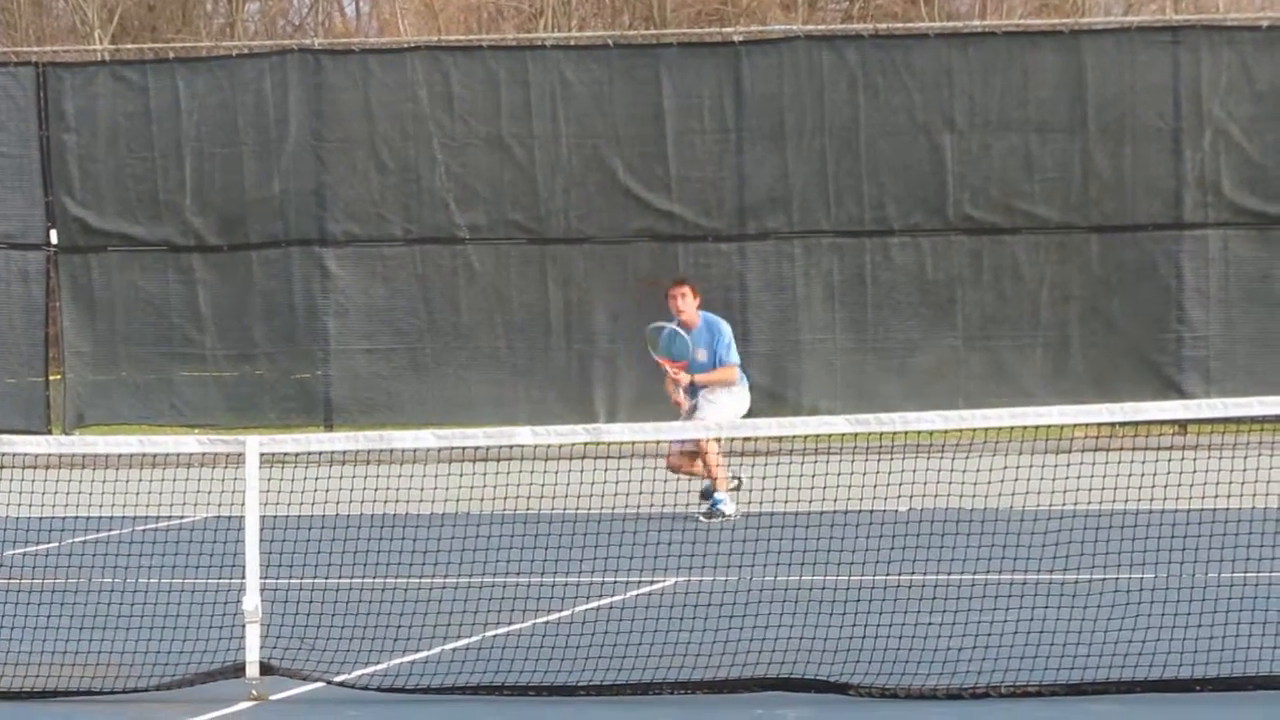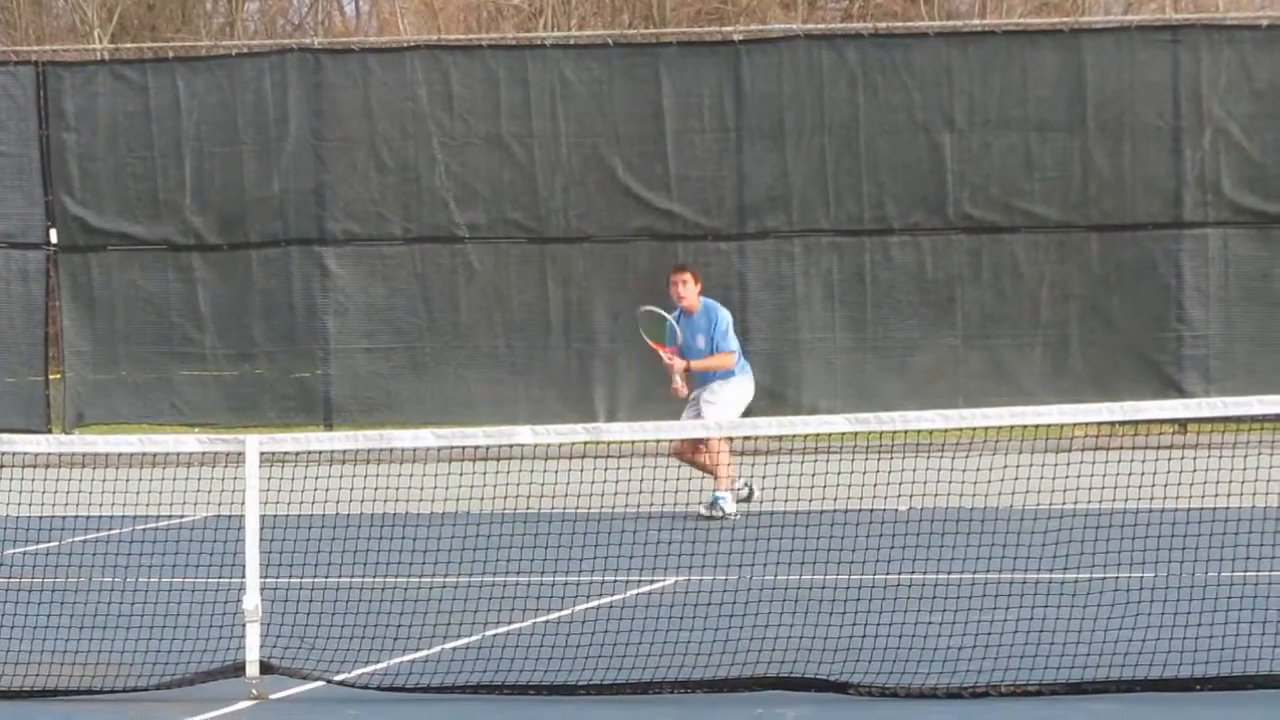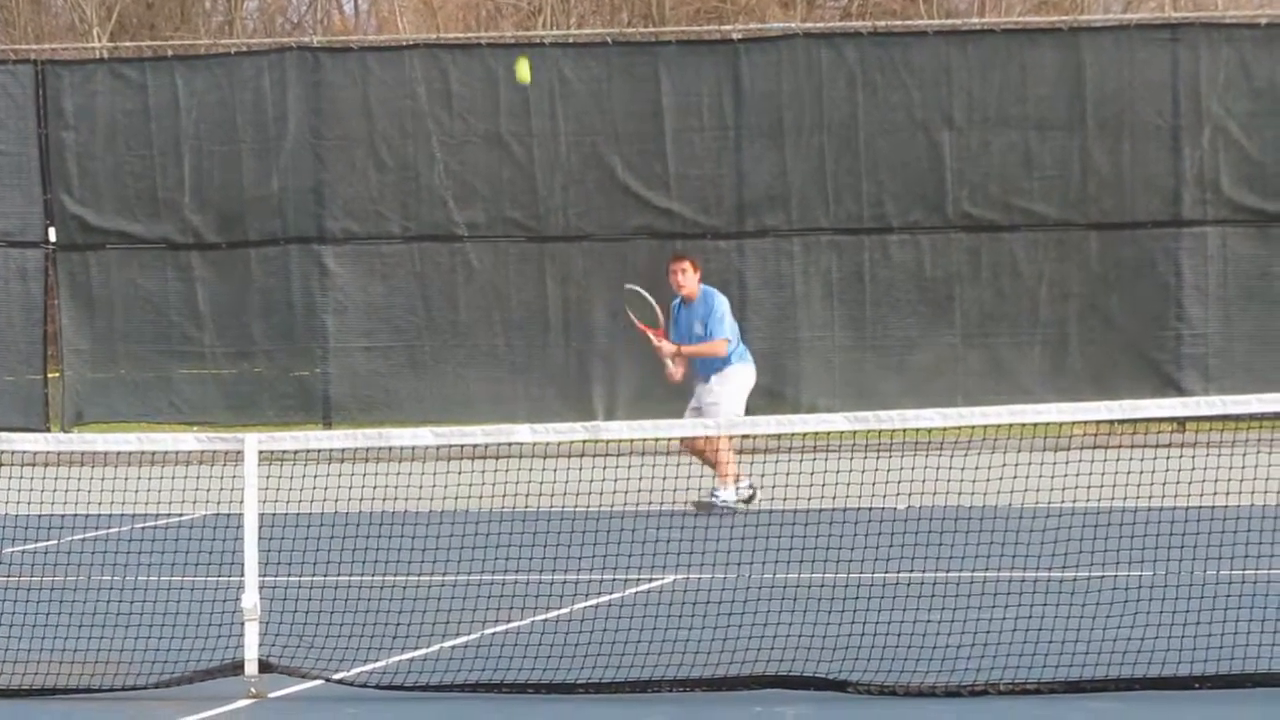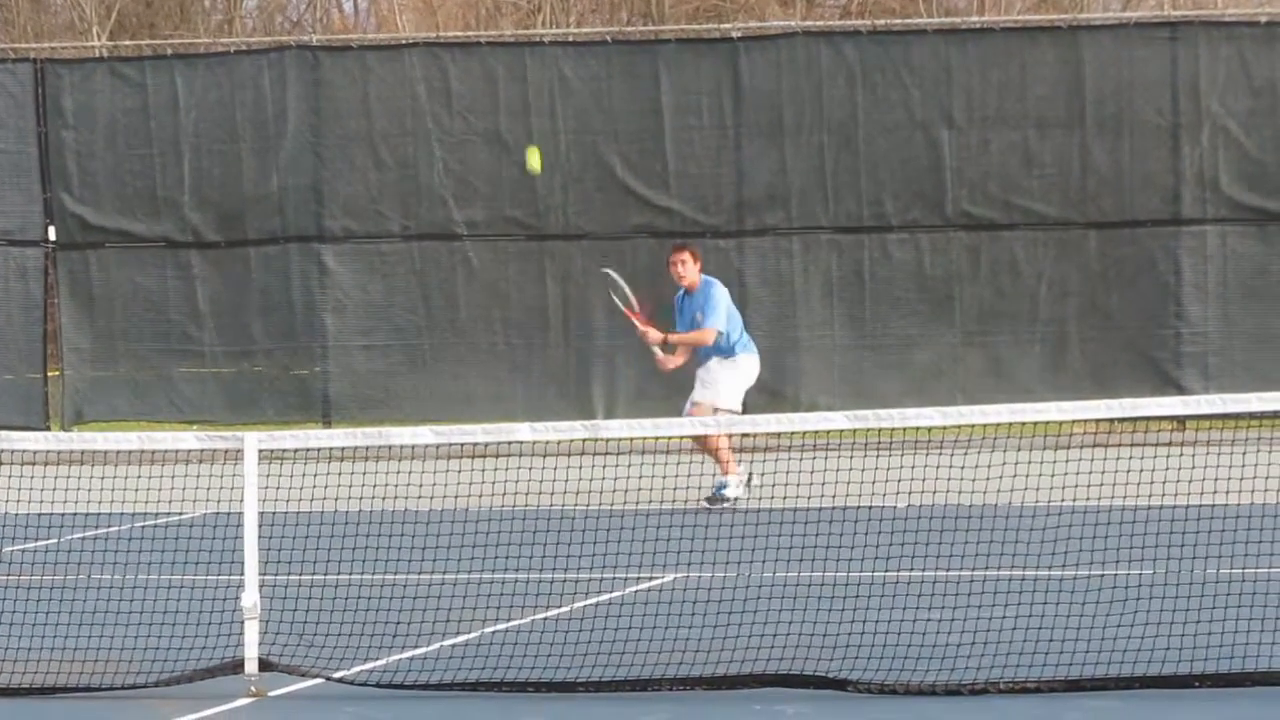
dt=0.1s
person 1, frame 1
left shoulder: (718, 328)
left elbow: (730, 373)
right elbow: (672, 378)
left wrist: (690, 380)
right wrist: (678, 396)
left hip: (729, 393)
right hip: (698, 397)
left knee: (704, 434)
right knee: (676, 462)
left ankle: (723, 502)
right ankle: (723, 480)
person 1, frame 2
left shoulder: (717, 314)
right shoulder: (674, 321)
left elbow: (728, 359)
right elbow: (677, 365)
left wrist: (687, 365)
right wrist: (678, 383)
left hip: (734, 381)
right hip: (702, 387)
right knee: (681, 448)
left ankle: (724, 499)
right ankle: (733, 485)
person 1, frame 3
left shoulder: (715, 302)
right shoulder: (677, 308)
left elbow: (721, 347)
right elbow: (686, 351)
left wrist: (675, 349)
right wrist: (676, 369)
left hip: (735, 370)
right hip: (708, 376)
right knee: (690, 440)
left ankle: (724, 493)
right ankle: (739, 486)
person 1, frame 4
left shoulder: (714, 291)
right shoulder: (681, 299)
left elbow: (707, 336)
right elbow: (687, 342)
left wrist: (663, 337)
right wrist: (673, 360)
left hip: (738, 360)
right hip: (711, 364)
left knee: (702, 418)
left ankle: (729, 483)
right ankle: (735, 475)
